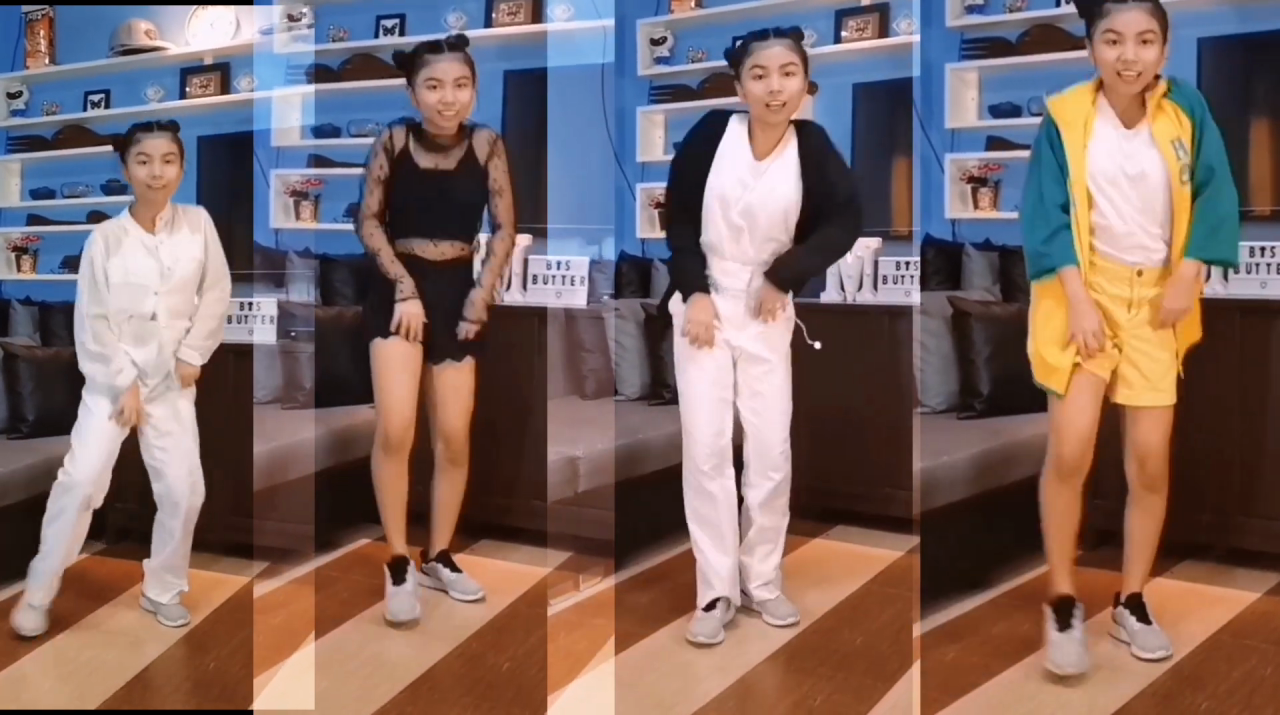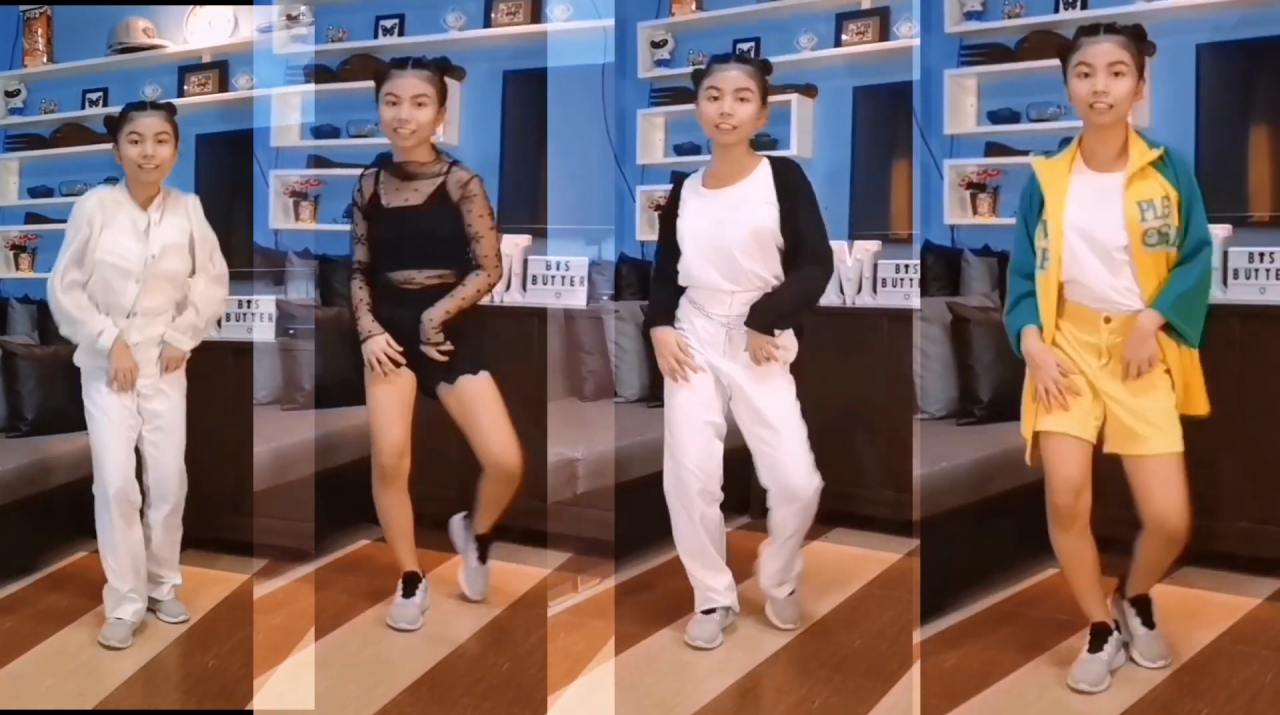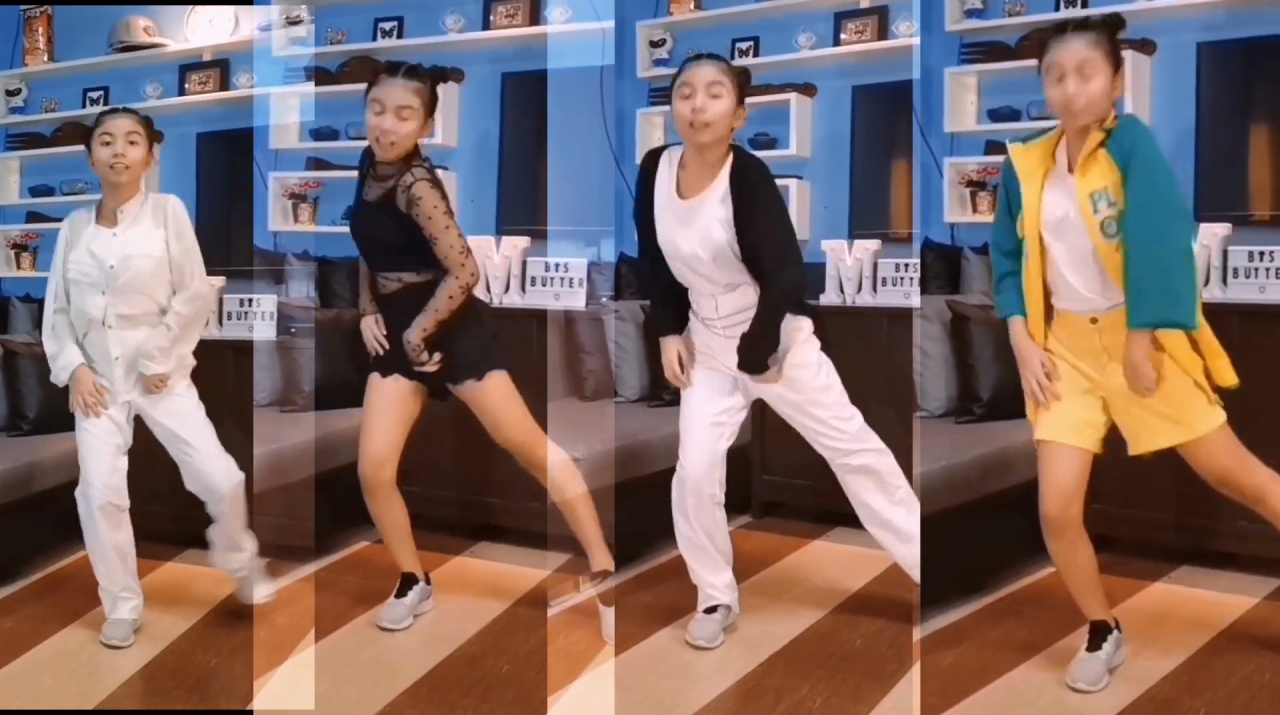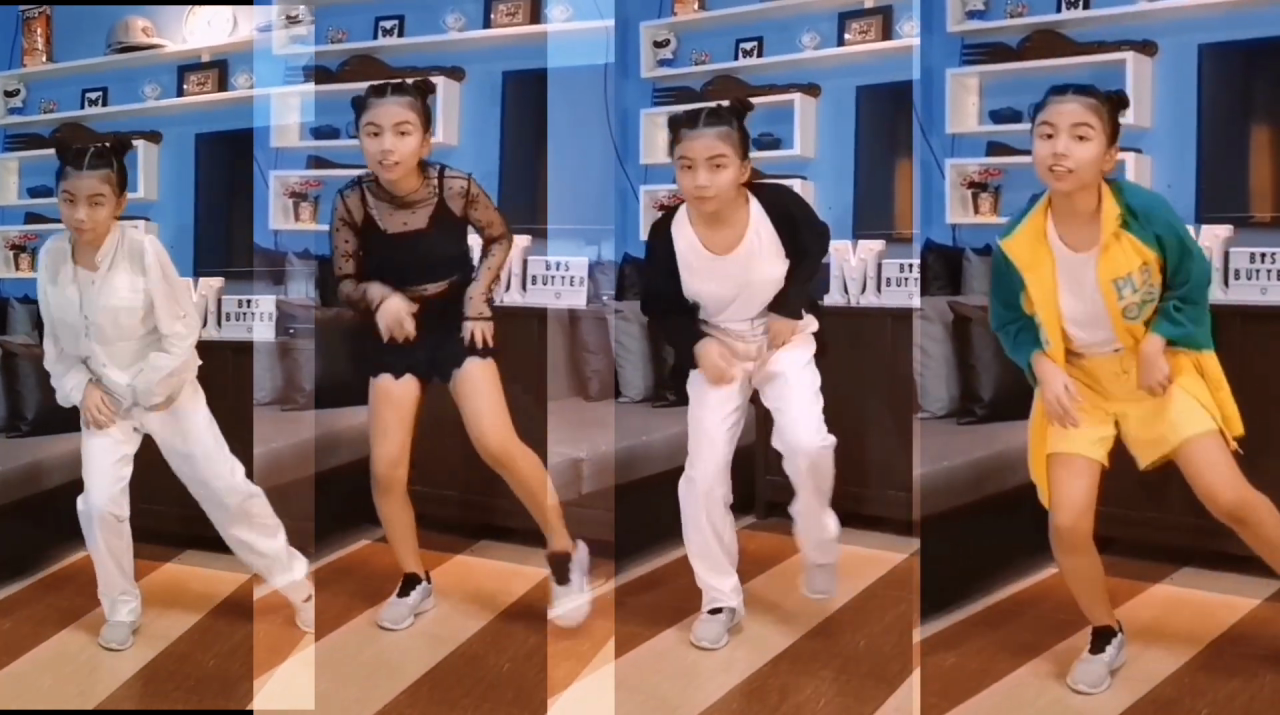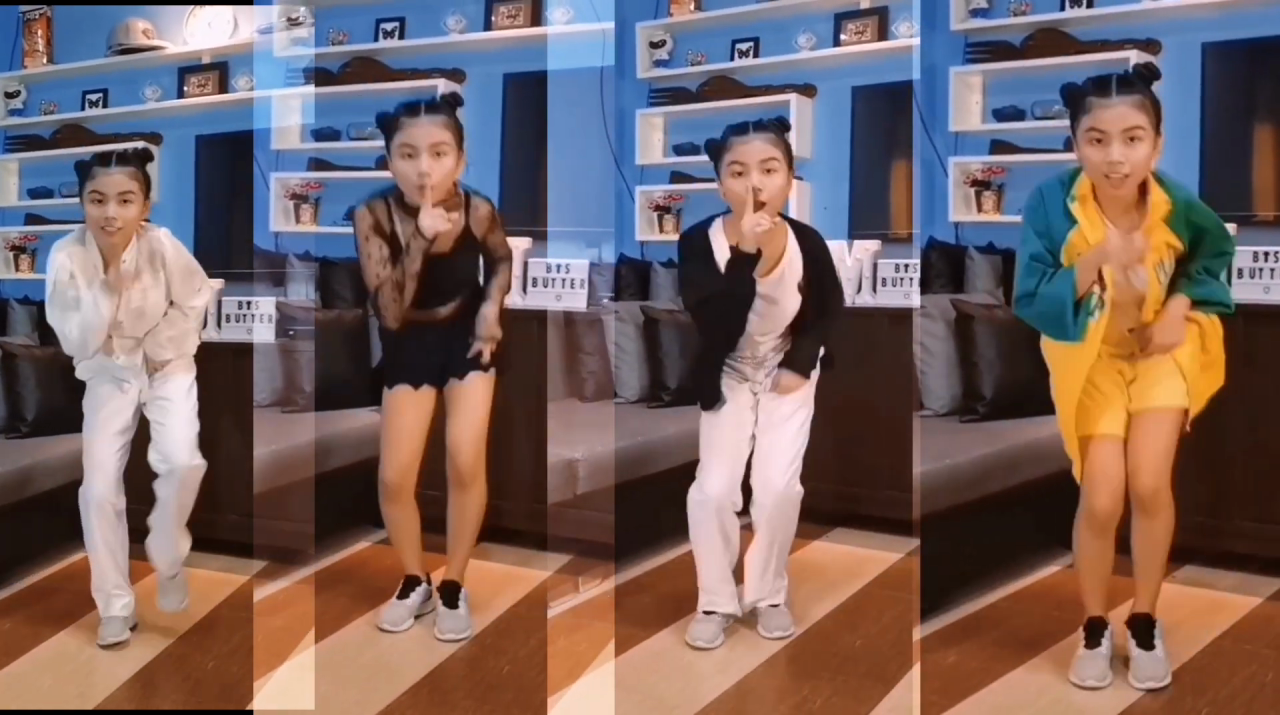
dt=0.3s
person 1, frame 1
left shoulder: (1184, 107)
right shoulder: (1062, 119)
left elbow: (1218, 193)
right elbow: (1044, 215)
left wrist: (1188, 274)
right wrist: (1075, 295)
left hip: (1154, 300)
right hip: (1083, 297)
left knee: (1151, 461)
right knee: (1069, 450)
left ankle: (1133, 600)
right ankle: (1062, 600)
person 1, frame 2
left shoulder: (1167, 169)
right shoulder: (1046, 180)
left elbow: (1196, 258)
right elbow: (1022, 273)
left wrist: (1152, 322)
right wrist: (1033, 346)
left hip: (1139, 353)
right hip: (1064, 348)
left knee: (1170, 519)
right knee: (1065, 499)
left ankle: (1136, 600)
right ankle: (1100, 630)
person 1, frame 3
left shoulder: (1132, 142)
right shoulder: (1021, 167)
left elbow: (1162, 246)
right elbow: (1009, 262)
left wrist: (1141, 338)
right wrist: (1021, 339)
left hip: (1150, 341)
right hip: (1065, 349)
right knee: (1058, 511)
right ankle: (1103, 631)
person 1, frame 4
left shoulder: (1145, 212)
right shoulder: (1019, 241)
left elbow: (1191, 282)
right elbow: (1010, 318)
left wrist: (1162, 346)
right wrist: (1044, 369)
left hip: (1151, 364)
right hip: (1078, 378)
left knee: (1230, 498)
right knee: (1067, 524)
right ankle: (1106, 635)
person 1, frame 5
left shoulder: (1177, 204)
right shoulder: (1052, 210)
left elbow: (1217, 251)
right elbow: (1031, 303)
left wrist: (1185, 302)
right wrist: (1100, 263)
left hip: (1160, 343)
right hip: (1091, 357)
left knee: (1149, 482)
right knee: (1101, 500)
left ankle: (1145, 623)
right ankle: (1096, 629)
person 2, frame 1
left shoulder: (811, 144)
right shoulder: (712, 133)
left elbow: (844, 221)
right elbow: (678, 217)
left wrist: (783, 278)
right wrist: (694, 291)
left hip: (765, 315)
right hip: (703, 307)
left knee: (771, 454)
right knee: (706, 447)
left ankle: (762, 582)
right ankle: (716, 589)
person 2, frame 2
left shoulder: (784, 178)
right shoulder: (686, 188)
left elbow: (814, 267)
right elbow: (665, 268)
left wrist: (767, 321)
right wrist: (662, 326)
left hip: (757, 345)
right hip: (690, 344)
left knee: (796, 480)
right knee: (691, 480)
left ankle: (779, 580)
right ankle: (714, 598)
person 2, frame 3
left shoulder: (747, 175)
right shoulder: (654, 169)
left elbow: (783, 271)
left wrist: (758, 353)
right wrist: (669, 332)
left hip: (774, 340)
right hip: (706, 342)
left knee: (852, 447)
right knee: (695, 474)
right ankle: (717, 597)
person 2, frame 4
left shoulder: (777, 203)
right shoulder: (668, 231)
left elbow: (816, 246)
right elbow: (658, 309)
left wrist: (789, 307)
right wrist: (698, 349)
left hip: (782, 339)
right hip: (715, 351)
left knee: (807, 444)
right knee: (704, 476)
left ankle: (818, 545)
right ankle: (721, 599)
person 2, frame 5
left shoulder: (805, 242)
right shoulder: (699, 243)
left elbow: (829, 305)
right elbow: (713, 328)
left wrist: (801, 362)
right wrist: (745, 254)
left hip: (786, 369)
right hip: (728, 374)
left knee: (777, 486)
right knee: (715, 489)
left ankle: (768, 595)
right ankle: (716, 602)
person 3, frame 1
left shoulder: (486, 141)
right shoulder: (394, 141)
left elbow: (506, 229)
right elbow: (366, 222)
left wrist: (482, 292)
right wrist: (404, 284)
left hip: (456, 298)
right hip: (399, 295)
left knee: (454, 442)
right knee: (395, 430)
left ankle: (439, 556)
right ankle: (399, 563)
person 3, frame 2
left shoulder: (460, 181)
right shoulder: (371, 181)
left elbow: (488, 267)
right elbow: (360, 268)
left wrist: (438, 314)
right wrist: (368, 330)
left hip: (447, 326)
right hip: (392, 325)
left knee: (505, 461)
right knee: (389, 462)
left ankle: (475, 529)
right ankle: (410, 579)
person 3, frame 3
left shoulder: (422, 184)
right shoulder: (372, 166)
left elbow: (461, 270)
left wrist: (420, 330)
right wrist: (370, 310)
left hip: (451, 328)
right hip: (396, 331)
left knee: (532, 450)
right knee: (373, 473)
left ankle: (604, 571)
right ankle: (413, 580)
person 3, frame 4
left shoulder: (456, 189)
right shoulder: (353, 202)
left elbow: (500, 237)
right elbow: (345, 279)
left wrist: (478, 296)
right wrist: (381, 297)
left hip: (454, 322)
right hip: (395, 332)
left knee: (497, 445)
right knee: (386, 473)
left ankle: (564, 553)
right ankle: (414, 580)
person 3, frame 5
left shoulder: (480, 212)
right shoulder: (374, 217)
left elbow: (502, 265)
right elbow: (390, 314)
left wrist: (491, 312)
right wrist: (419, 240)
left hip: (466, 337)
right hip: (408, 344)
left knee: (465, 462)
right knee: (395, 477)
left ankle: (452, 586)
right ankle: (414, 584)
person 4, frame 1
left shoulder: (196, 223)
right shoulder: (105, 237)
left elbow: (215, 295)
right elbow: (90, 321)
left wrist: (193, 356)
right wrist: (122, 383)
left hip: (169, 377)
right hip: (108, 375)
left knee: (185, 490)
right knee: (80, 482)
left ankle: (163, 590)
right ankle: (38, 591)
person 4, frame 2
left shoulder: (187, 209)
right shoulder: (94, 205)
left elbow: (212, 282)
right elbow: (63, 287)
left wrist: (182, 340)
right wrist: (109, 341)
left hip: (163, 363)
right hip: (104, 359)
left knee: (168, 482)
right knee: (117, 485)
left ankle: (160, 587)
right ankle: (123, 607)
person 4, frame 3
left shoulder: (167, 211)
right shoulder: (72, 226)
left elbow: (195, 297)
right elbow: (57, 309)
left wrist: (162, 362)
right wrist: (74, 368)
left hip: (158, 374)
right hip: (95, 377)
left knee: (221, 479)
right knee: (99, 492)
left ankle: (241, 564)
right ankle: (123, 606)
person 4, frame 4
left shoulder: (143, 249)
right shoulder: (52, 257)
left elbow: (181, 331)
right elbow: (57, 342)
left wrist: (151, 392)
right wrist: (82, 388)
left hip: (167, 389)
right hip: (106, 397)
left knee: (227, 489)
right knee: (99, 504)
left ankle: (296, 581)
right ankle: (121, 610)
person 4, frame 5
left shoulder: (162, 246)
right shoulder: (65, 256)
left elbow: (196, 298)
right elbow: (74, 343)
left wrist: (162, 343)
right wrist: (107, 296)
left hip: (165, 365)
right hip: (108, 375)
left knee: (181, 463)
right knee: (100, 489)
left ankle: (168, 557)
right ankle: (114, 604)
